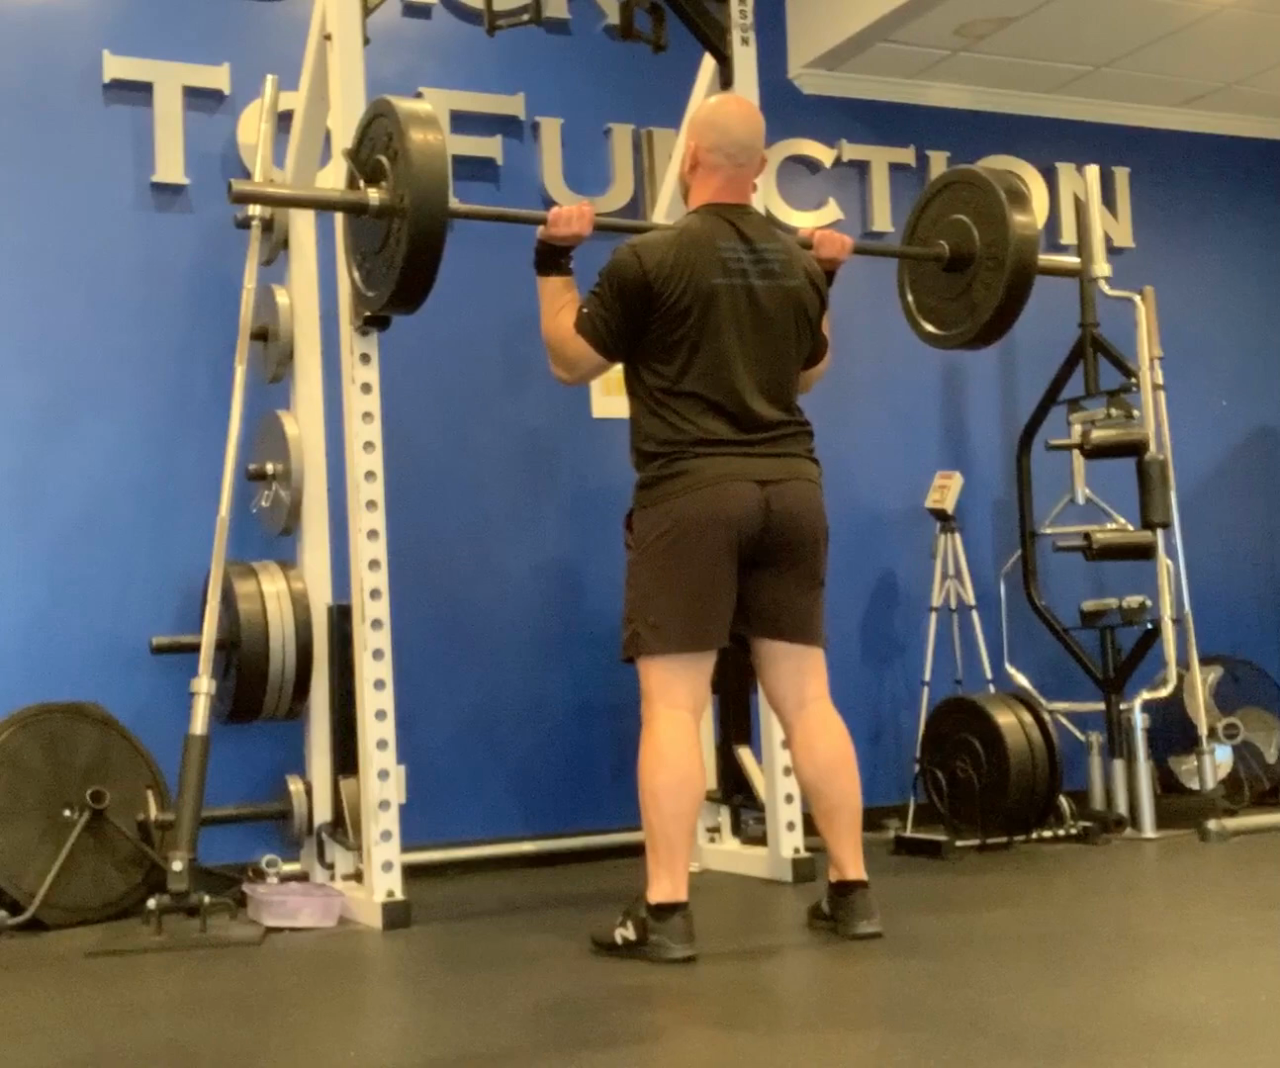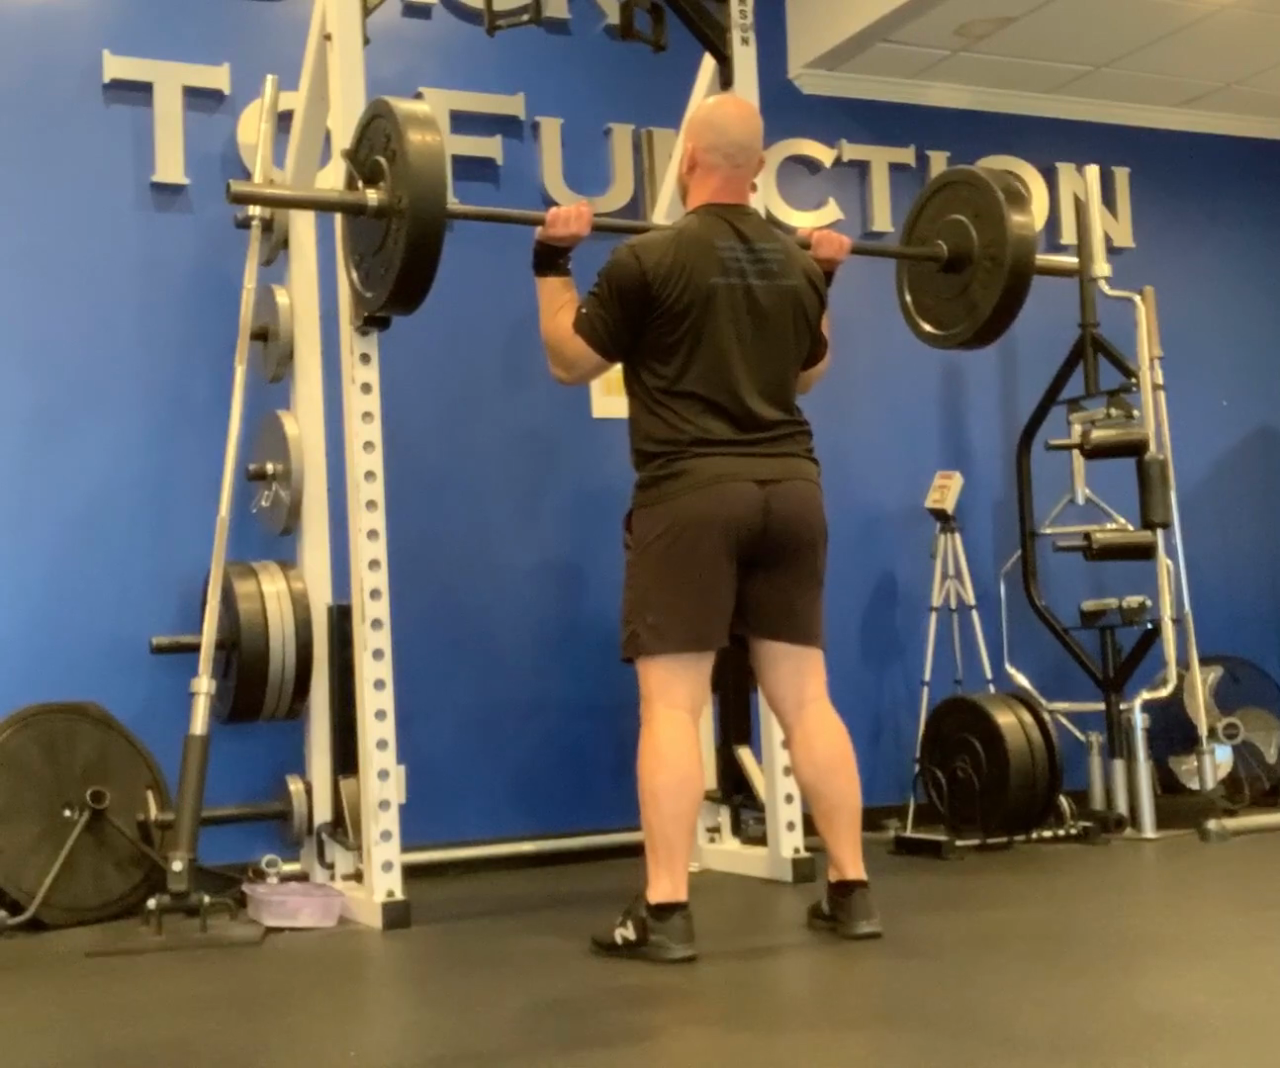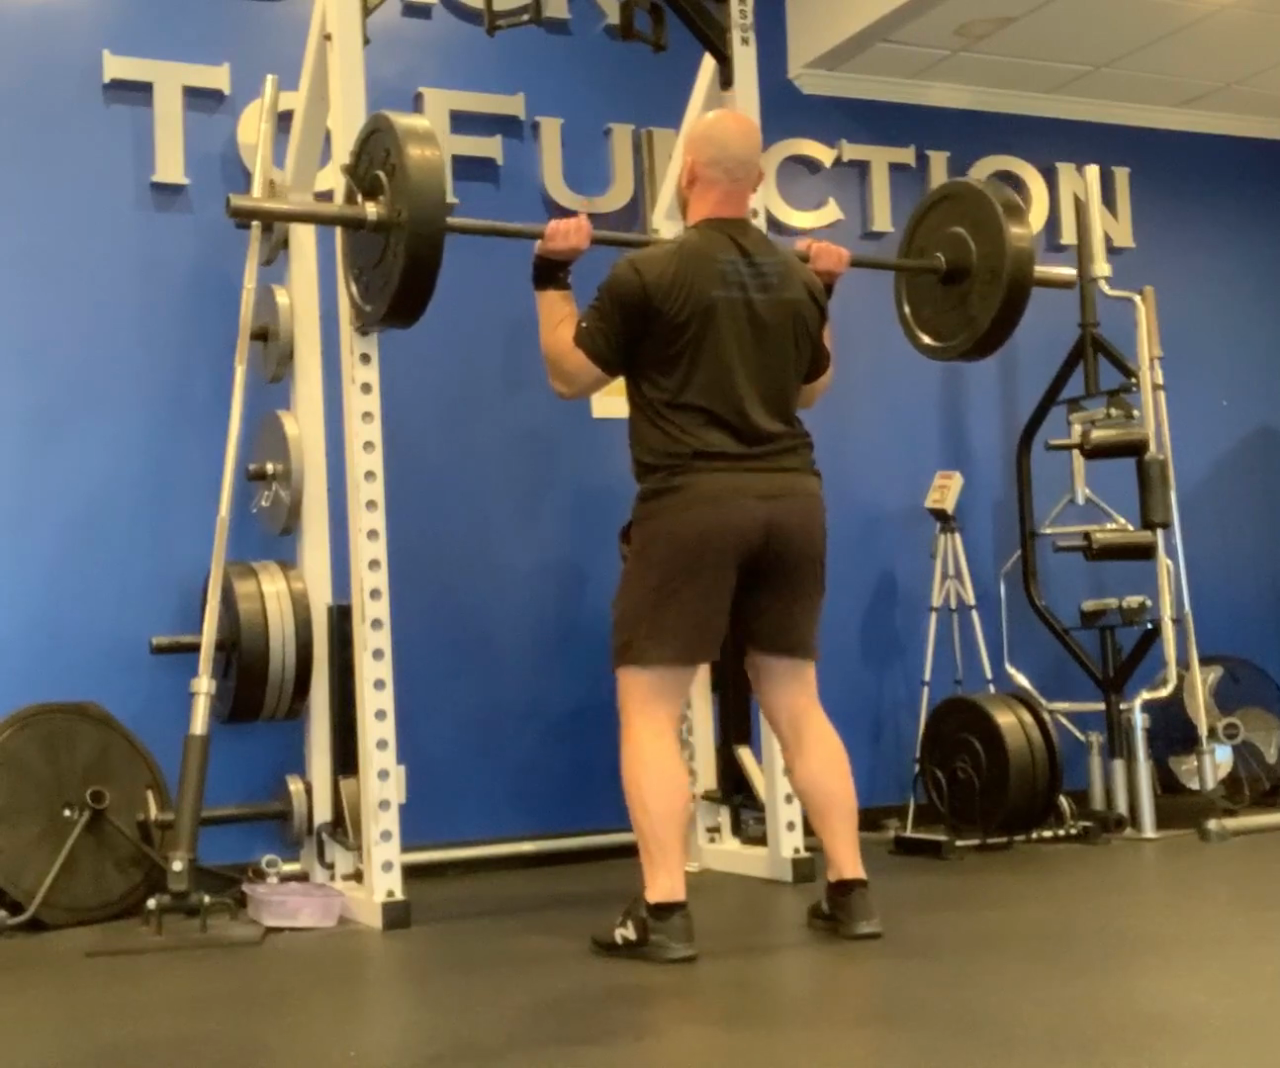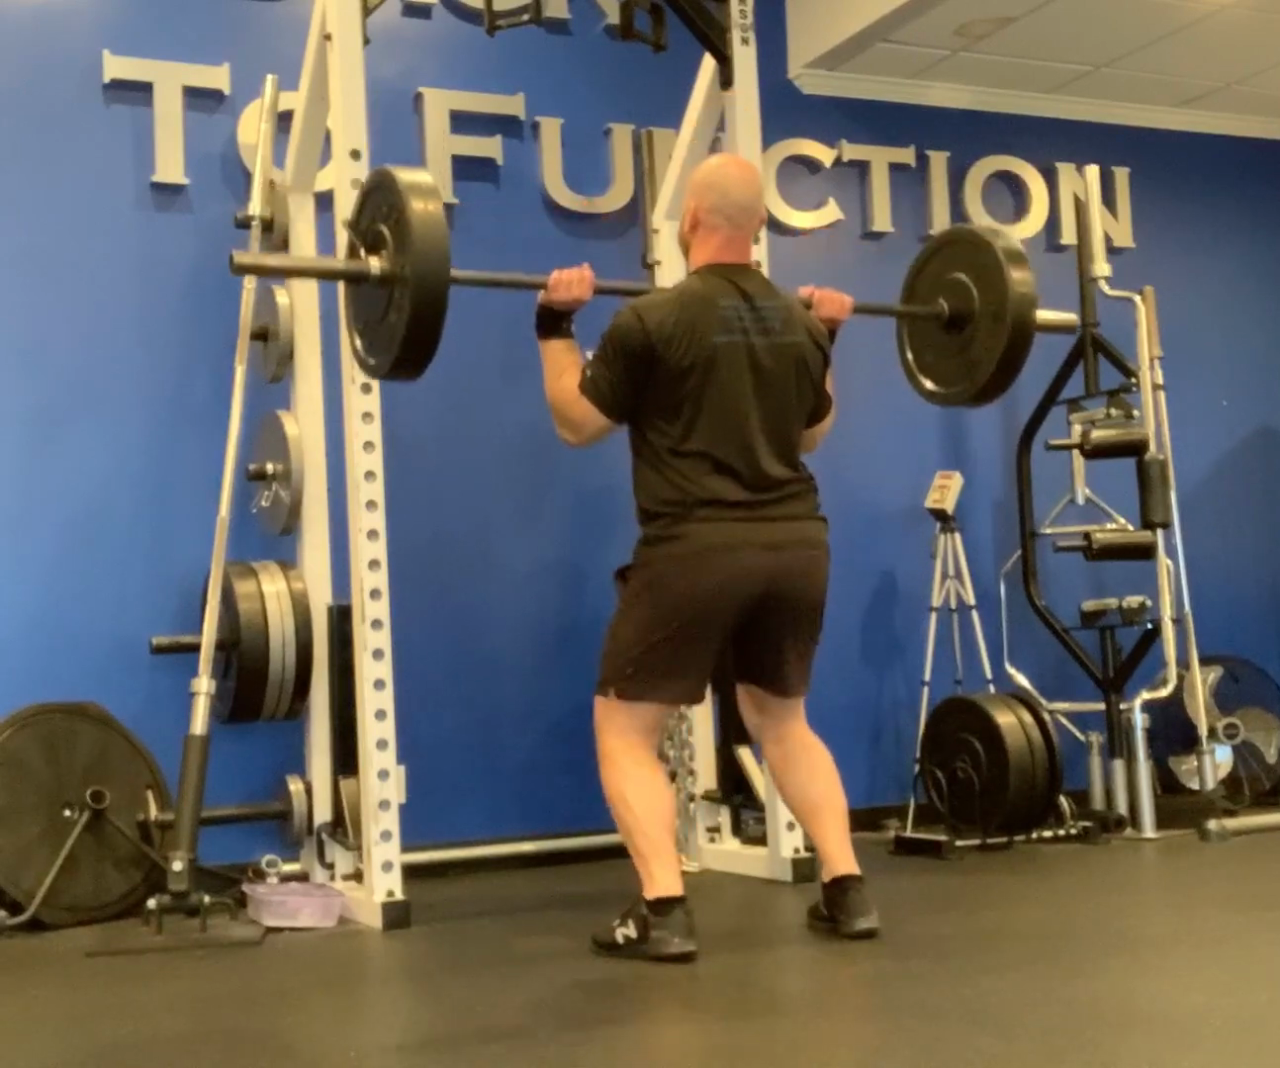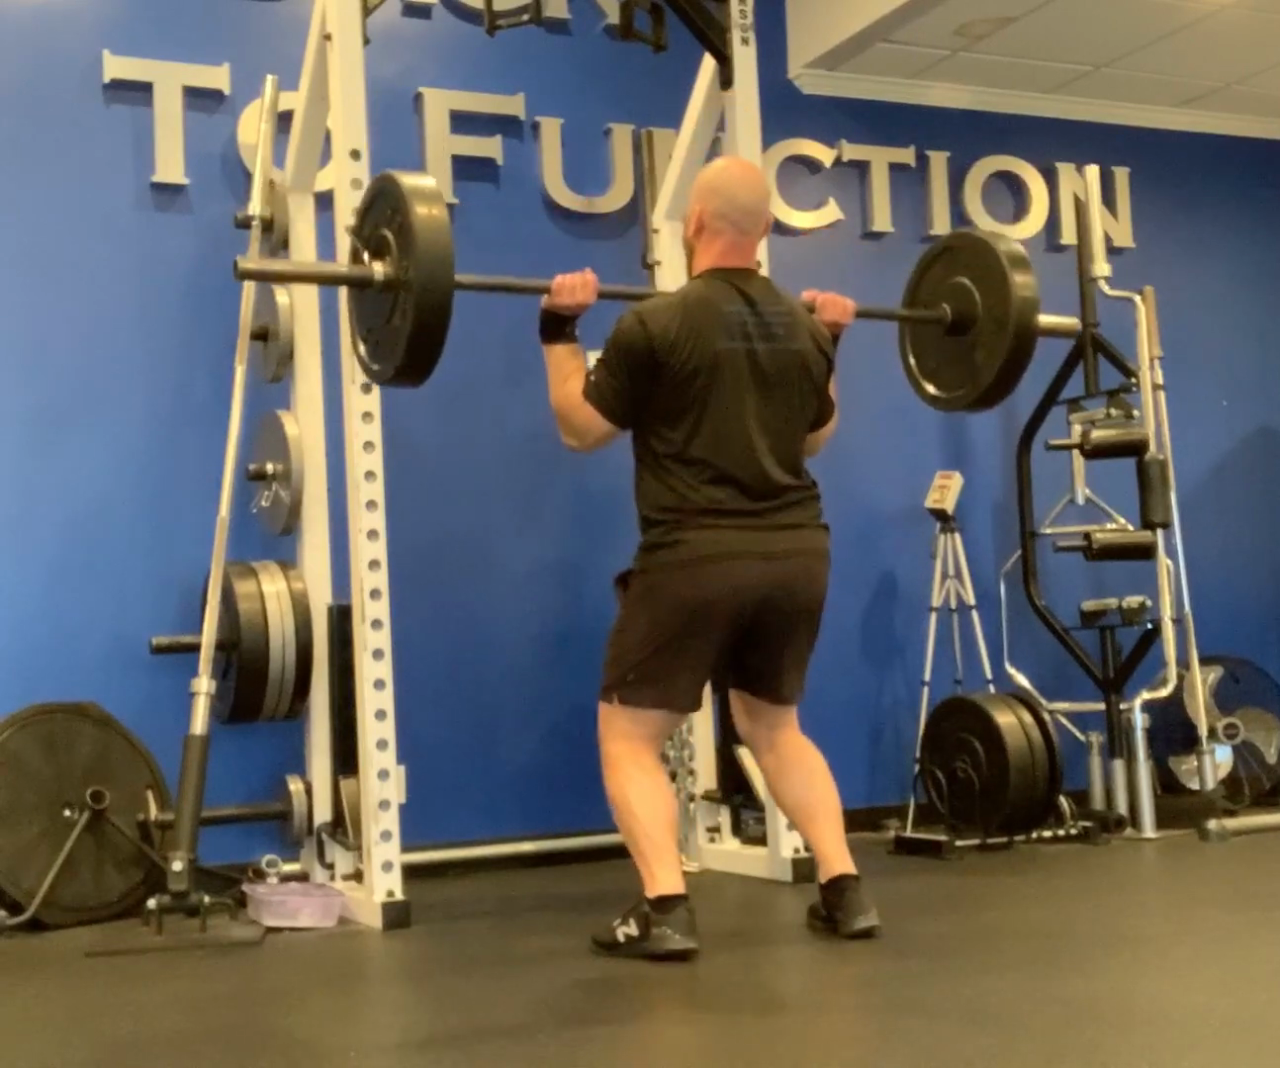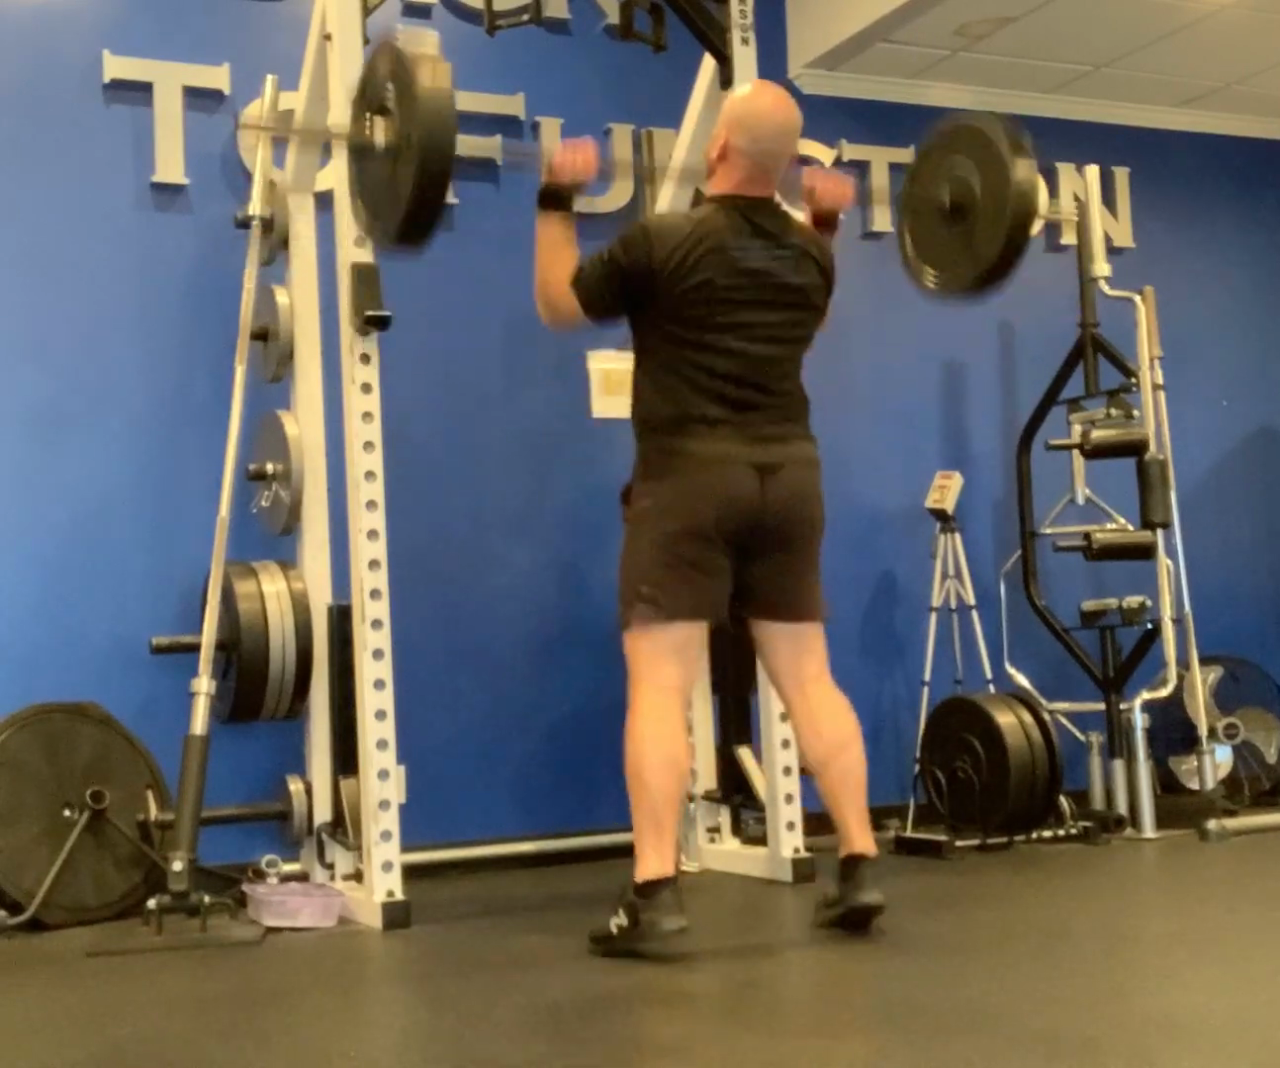
dt=0.2s
person 1, frame 1
left shoulder: (651, 257)
right shoulder: (798, 262)
left elbow: (571, 359)
left wrist: (555, 258)
left hip: (692, 495)
right hip: (793, 489)
left knee: (673, 704)
right knee: (806, 699)
left ankle: (665, 913)
right ankle: (851, 890)
person 1, frame 2
left shoulder: (649, 257)
right shoulder: (797, 262)
left elbow: (570, 359)
left wrist: (552, 258)
left hip: (692, 495)
right hip: (792, 489)
left knee: (671, 706)
right knee: (805, 699)
left ankle: (665, 913)
right ankle: (851, 890)
person 1, frame 3
left shoulder: (650, 273)
right shoulder: (797, 279)
left elbow: (570, 374)
left wrist: (552, 275)
left hip: (695, 507)
right hip: (794, 504)
left knee: (649, 711)
right knee: (796, 704)
left ankle: (664, 911)
right ankle: (850, 889)
person 1, frame 4
left shoulder: (653, 320)
right shoulder: (801, 323)
left elbow: (577, 423)
left wrist: (555, 324)
left hip: (697, 551)
right hip: (799, 548)
left knee: (624, 734)
right knee: (782, 724)
left ankle: (664, 910)
right ankle: (847, 890)
person 1, frame 5
left shoulder: (657, 325)
right shoulder: (800, 327)
left elbow: (581, 429)
left wrist: (559, 330)
left hip: (694, 561)
right hip: (797, 556)
left knee: (629, 739)
right knee: (774, 730)
left ankle: (666, 908)
right ankle: (845, 888)
person 1, frame 6
left shoulder: (665, 241)
right shoulder: (807, 250)
left elbow: (558, 305)
left wrist: (555, 202)
right wrist: (827, 220)
left hip: (691, 484)
right hip: (787, 476)
left knee: (659, 688)
right knee: (807, 681)
left ankle: (655, 895)
right ankle: (860, 868)
